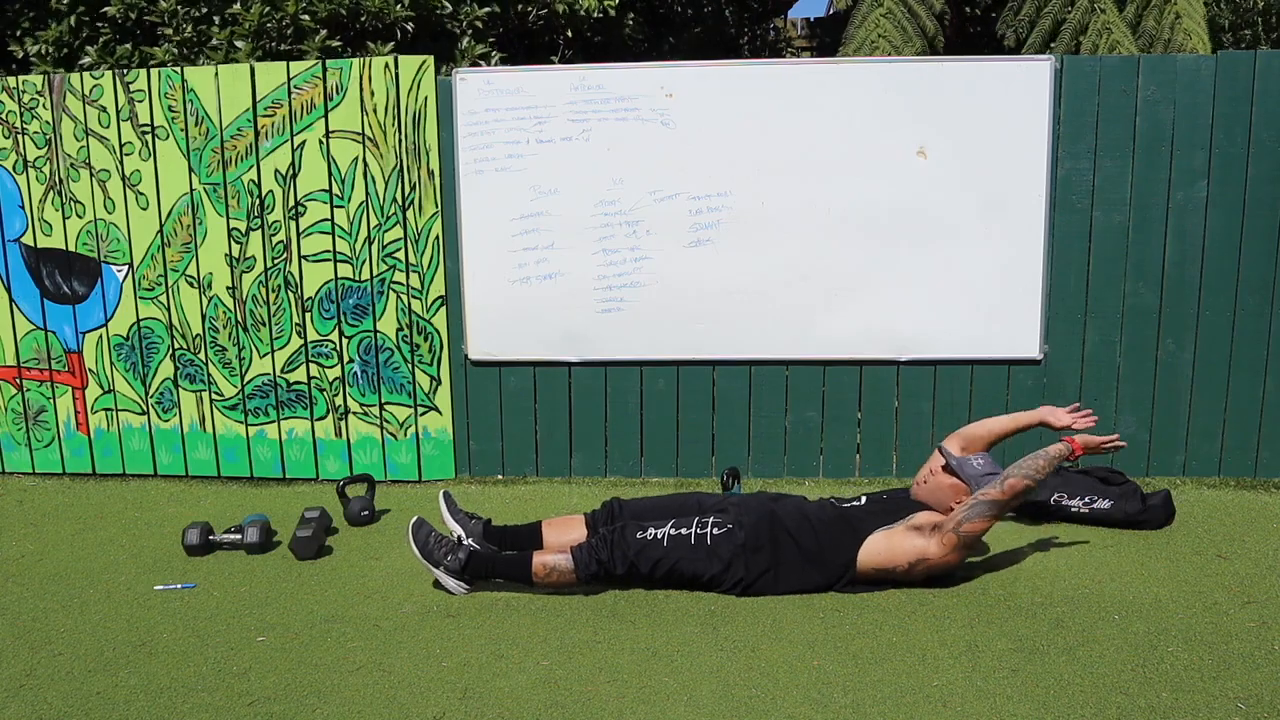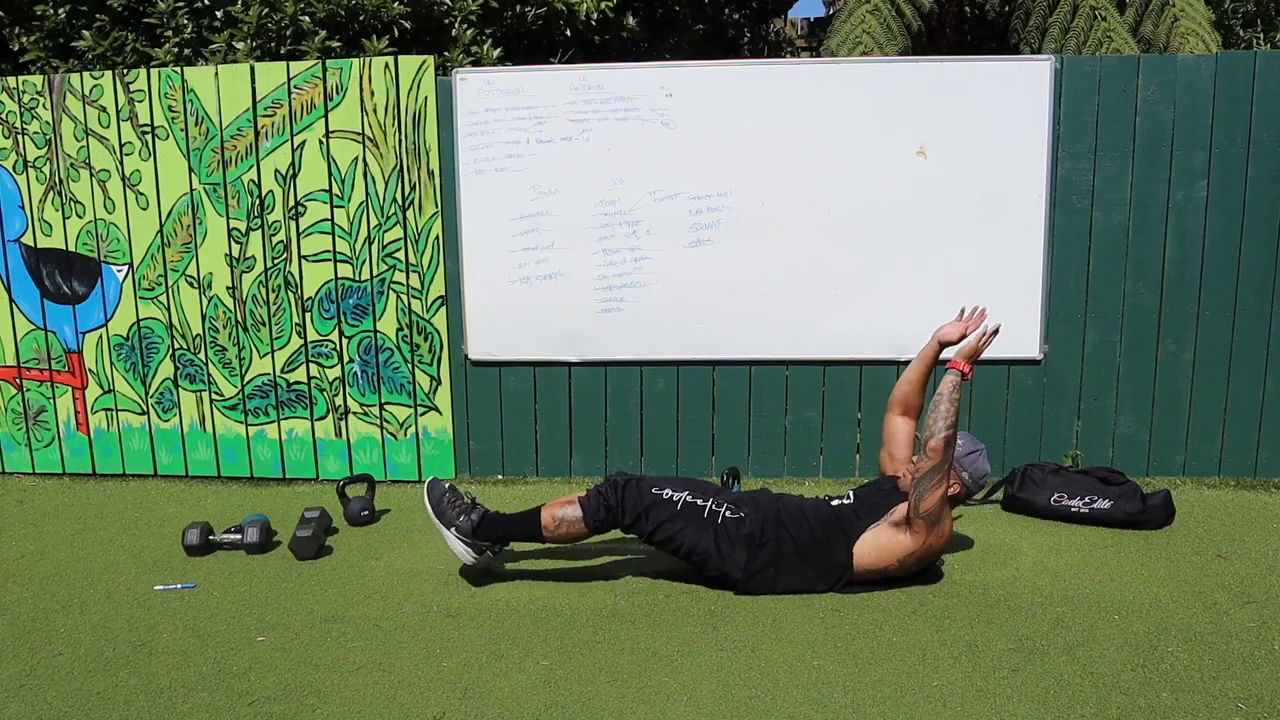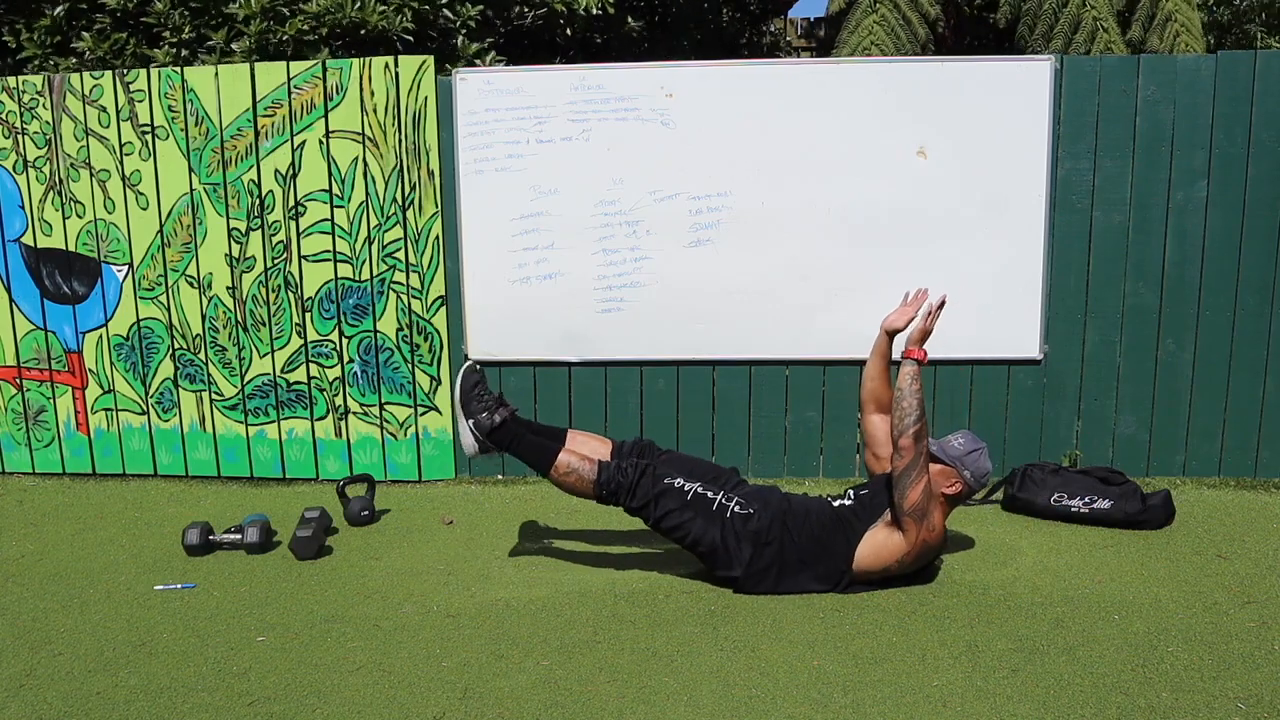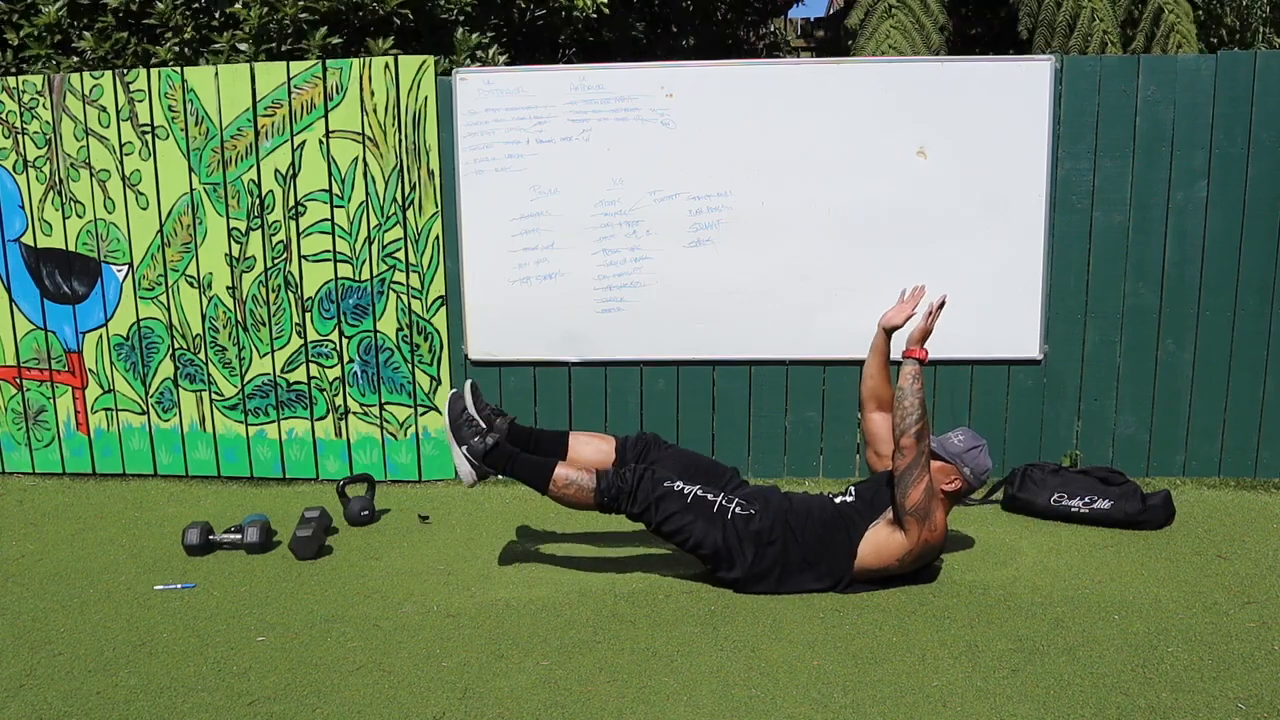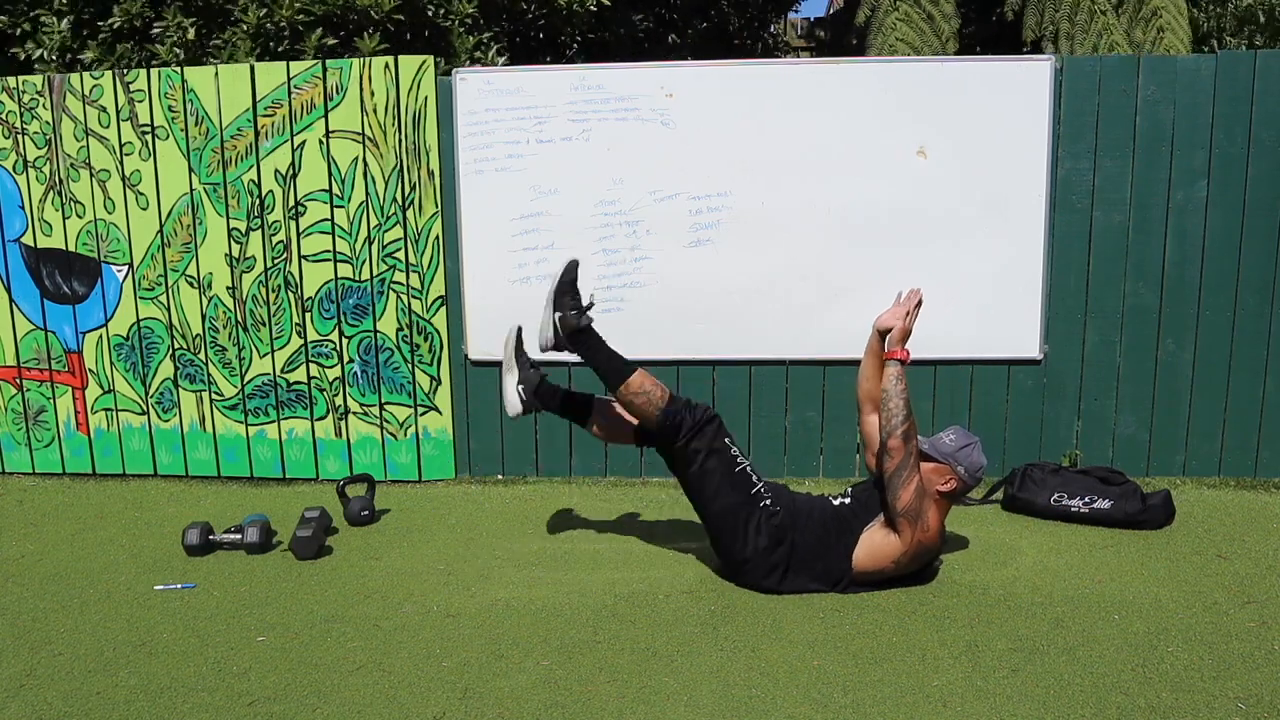
dt=0.7s
person 1, frame 1
left shoulder: (935, 543)
right shoulder: (911, 502)
left elbow: (999, 492)
right elbow: (962, 439)
left wrist: (1062, 447)
right wrist: (1041, 415)
left hip: (754, 553)
right hip: (755, 516)
left knee: (616, 550)
right knee: (616, 519)
left ankle: (475, 563)
right ankle: (487, 537)
person 1, frame 2
left shoulder: (927, 531)
right shoulder: (903, 489)
left elbow: (933, 451)
right elbow: (901, 413)
left wrist: (958, 368)
right wrist: (936, 344)
left hip: (758, 554)
right hip: (762, 519)
left knee: (623, 494)
right knee: (624, 488)
left ankle: (487, 530)
right ankle: (494, 529)
person 1, frame 3
left shoulder: (922, 530)
right shoulder: (899, 489)
left elbow: (905, 445)
right elbow: (874, 414)
left wrist: (912, 353)
right wrist: (884, 336)
left hip: (758, 550)
right hip: (762, 512)
left knee: (632, 479)
right knee: (640, 456)
left ankle: (499, 432)
right ankle: (508, 425)
person 1, frame 4
left shoulder: (925, 530)
right shoulder: (900, 485)
left elbow: (910, 444)
right elbow: (876, 412)
left wrist: (915, 353)
right wrist: (884, 333)
left hip: (761, 549)
right hip: (763, 510)
left knee: (637, 486)
right knee: (644, 453)
left ankle: (494, 456)
right ankle: (514, 438)
person 1, frame 5
left shoulder: (922, 530)
right shoulder: (907, 496)
left elbow: (897, 446)
right elbow: (872, 415)
left wrist: (897, 355)
right wrist: (878, 336)
left hip: (761, 548)
right hip: (776, 521)
left knee: (692, 422)
right knee: (658, 423)
left ankle: (576, 334)
right ankle: (540, 393)
